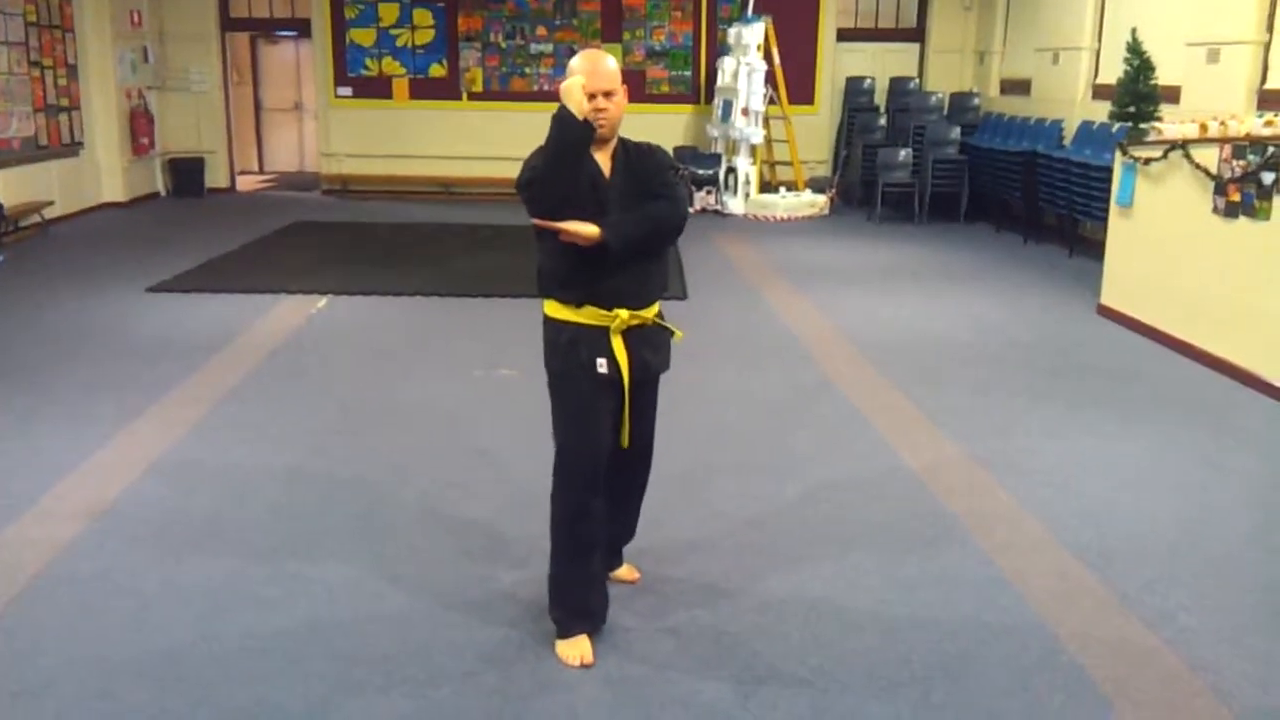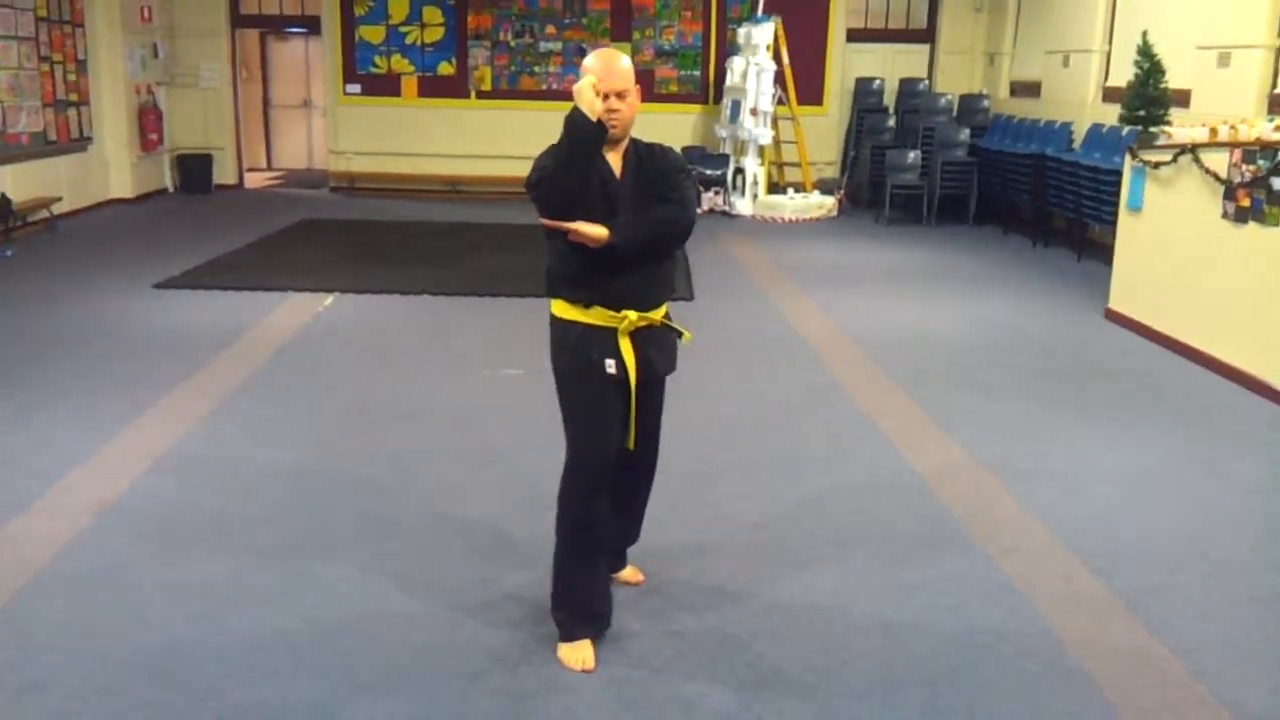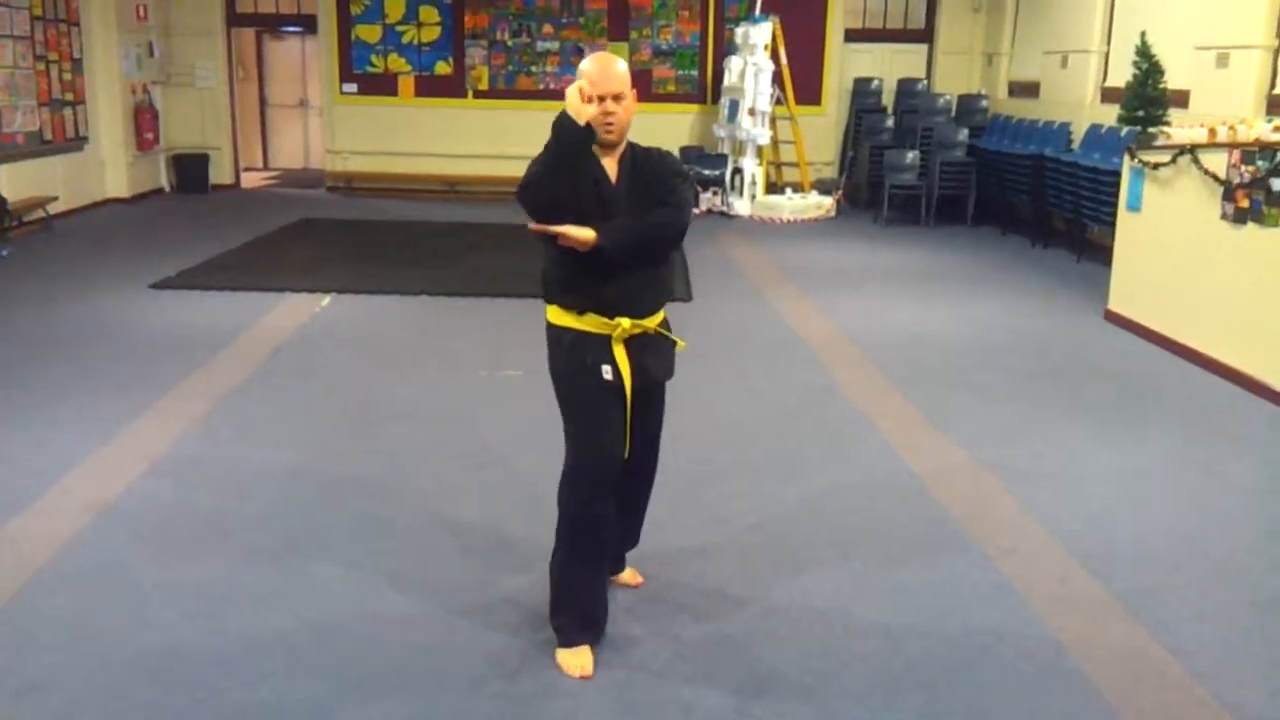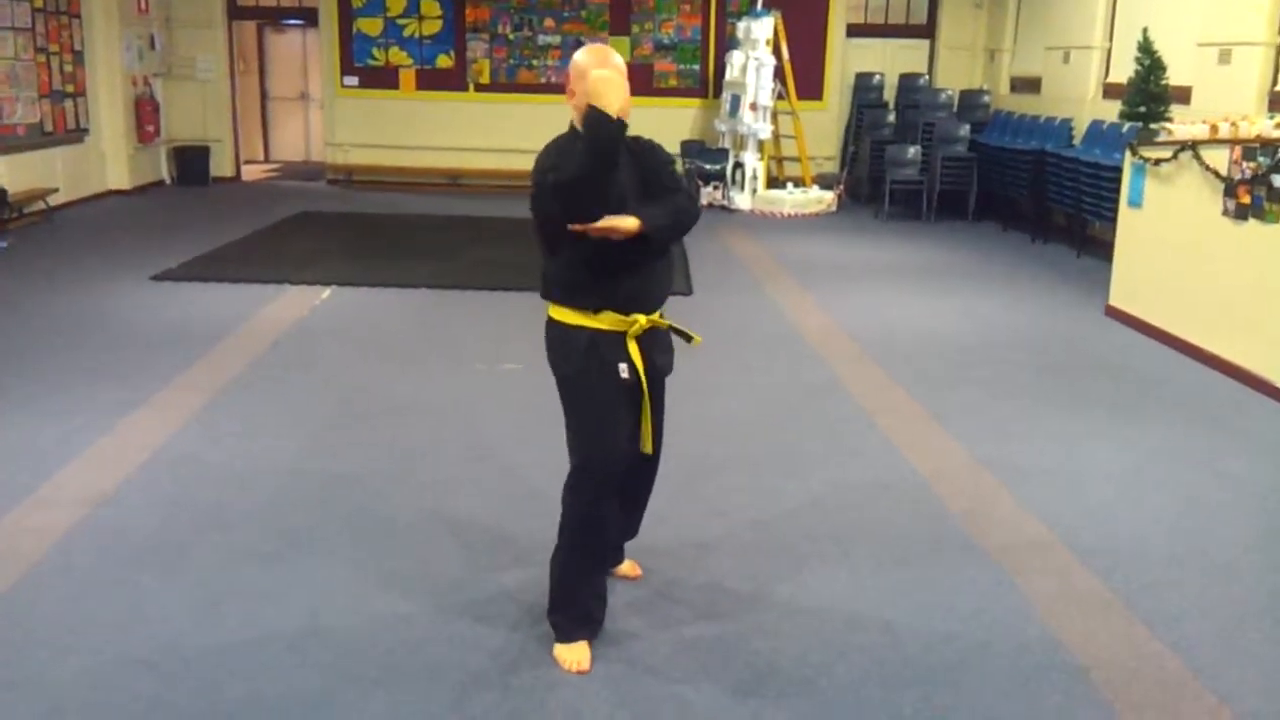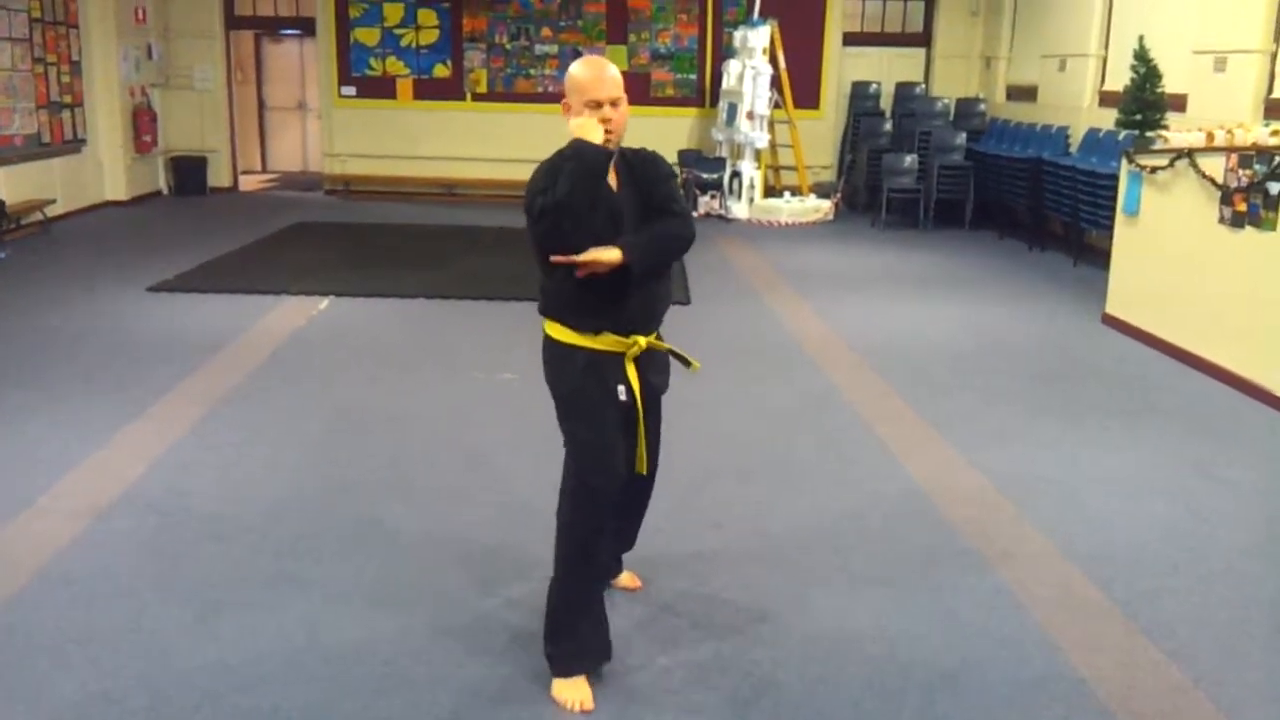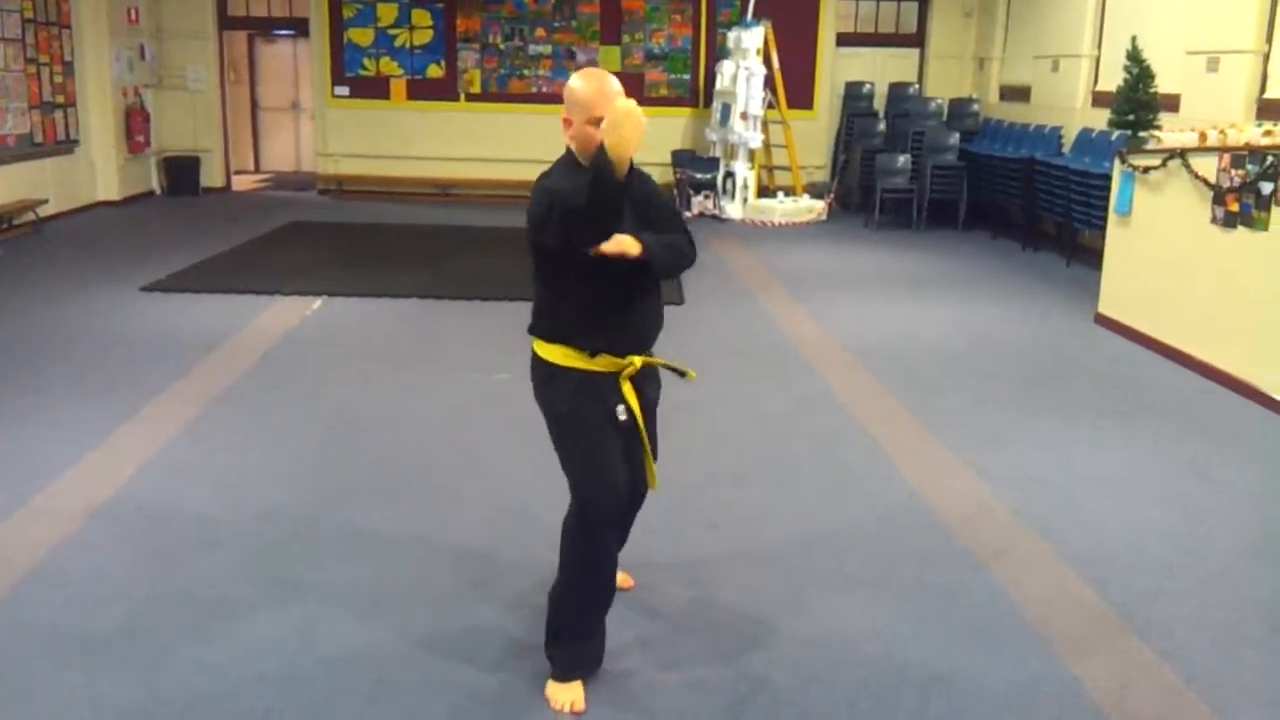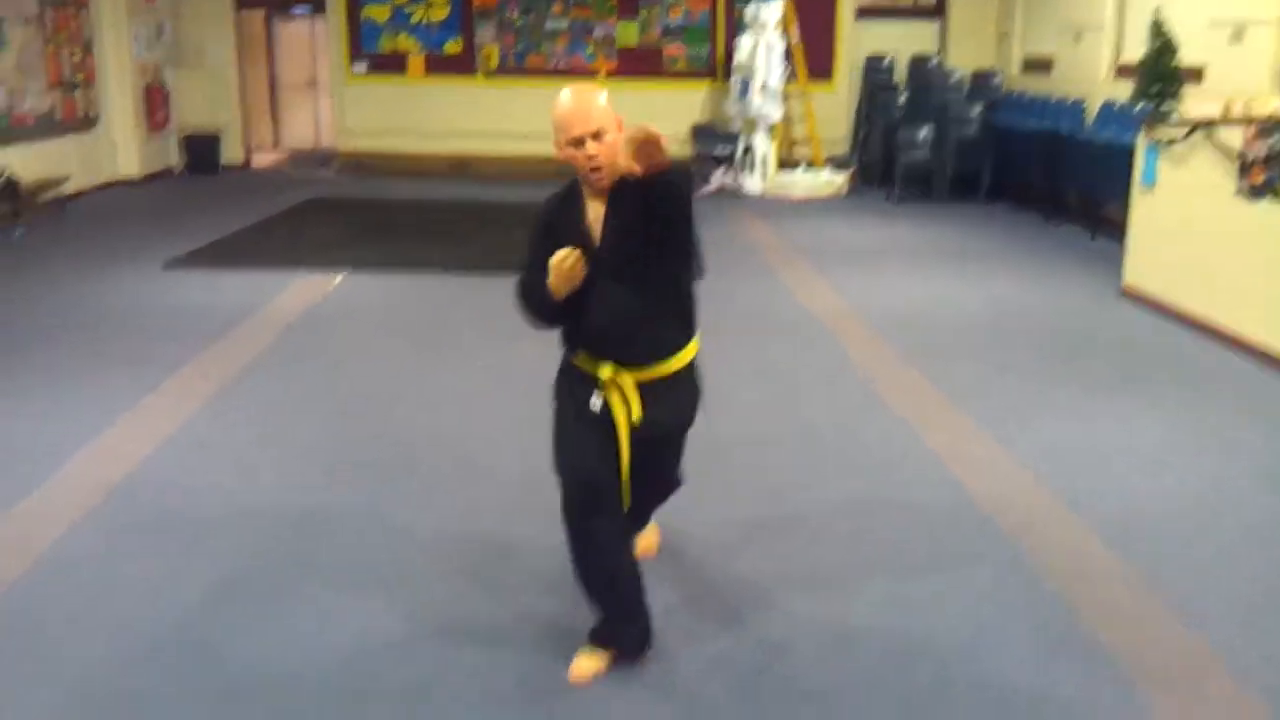
dt=0.4s
person 1, frame 1
left shoulder: (650, 162)
right shoulder: (550, 162)
left elbow: (671, 217)
right elbow: (548, 200)
left wrist: (602, 234)
right wrist: (569, 121)
left hip: (639, 334)
right hip: (576, 336)
left knee: (629, 455)
right knee: (581, 464)
left ankle: (606, 552)
right ankle: (575, 614)
person 1, frame 2
left shoulder: (662, 164)
right shoulder: (562, 160)
left elbow: (678, 221)
right elbow: (555, 198)
left wrist: (610, 235)
right wrist: (583, 122)
left hip: (646, 334)
right hip: (584, 335)
left knee: (635, 456)
right knee: (590, 463)
left ankle: (610, 554)
right ankle: (578, 617)
person 1, frame 3
left shoulder: (660, 167)
right shoulder: (560, 164)
left elbow: (670, 225)
right elbow: (540, 203)
left wrist: (597, 237)
right wrist: (570, 126)
left hip: (644, 339)
right hip: (581, 341)
left knee: (636, 461)
right knee: (591, 468)
left ankle: (610, 556)
right ankle: (575, 623)
person 1, frame 4
left shoulder: (647, 155)
right shoulder: (560, 159)
left elbow: (684, 207)
right elbow: (585, 196)
left wrist: (638, 224)
right wrist: (603, 122)
left hip: (644, 333)
right hip: (585, 338)
left knee: (640, 454)
right knee: (598, 464)
left ankle: (608, 549)
right ankle: (572, 618)
person 1, frame 5
left shoulder: (649, 168)
right shoulder: (553, 177)
left elbow: (679, 230)
right elbow: (567, 235)
left wrist: (620, 254)
right wrist: (585, 152)
left hip: (640, 351)
right hip: (581, 356)
left knee: (636, 470)
right knee: (591, 485)
left ankle: (605, 562)
right ankle: (571, 654)
person 1, frame 6
left shoulder: (637, 186)
right shoulder: (557, 190)
left elbow: (682, 247)
right elbow: (586, 227)
left wrist: (638, 246)
right wrist: (614, 162)
left hip: (631, 368)
right hip: (572, 375)
left knee: (631, 481)
right knee: (599, 498)
left ankle: (601, 563)
right ankle: (570, 659)
person 1, frame 7
left shoulder: (651, 186)
right shoulder: (555, 213)
left elbow: (678, 187)
right elbow: (536, 306)
left wrist: (655, 166)
right wrist: (553, 286)
left hip: (664, 378)
right hip: (590, 376)
left knee: (653, 476)
right knee: (586, 493)
left ankle: (633, 521)
right ankle: (621, 630)
